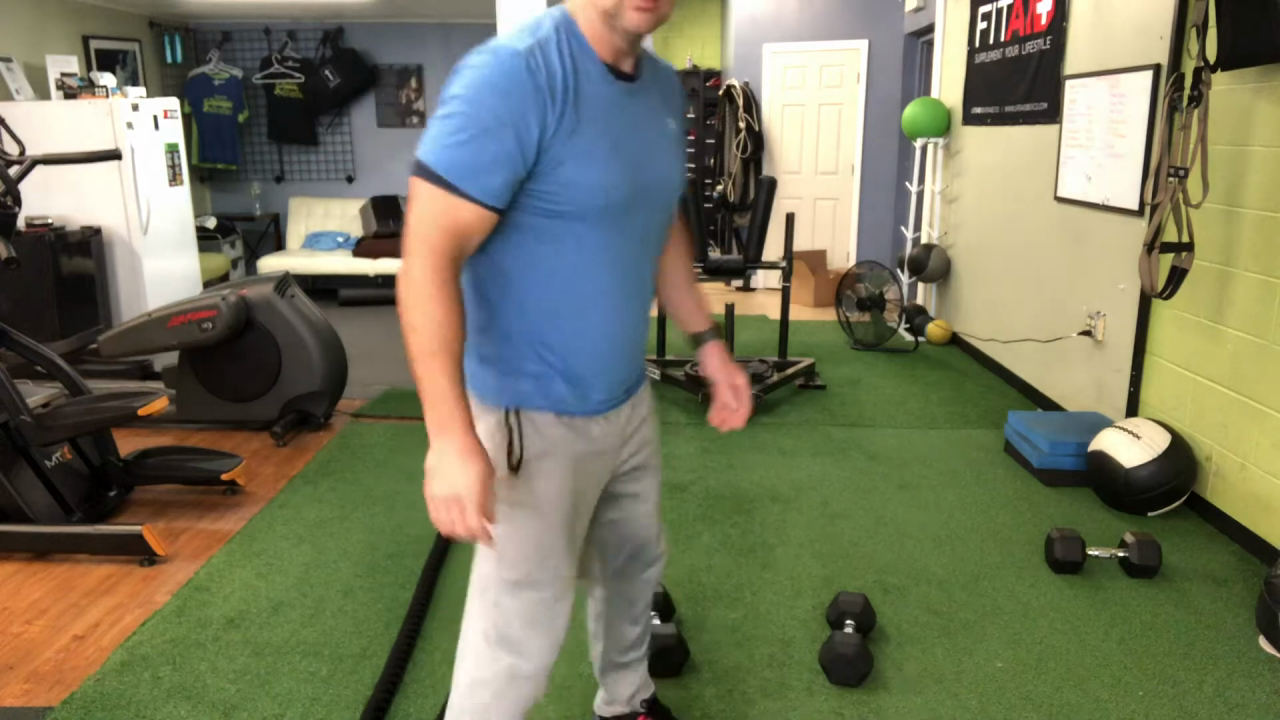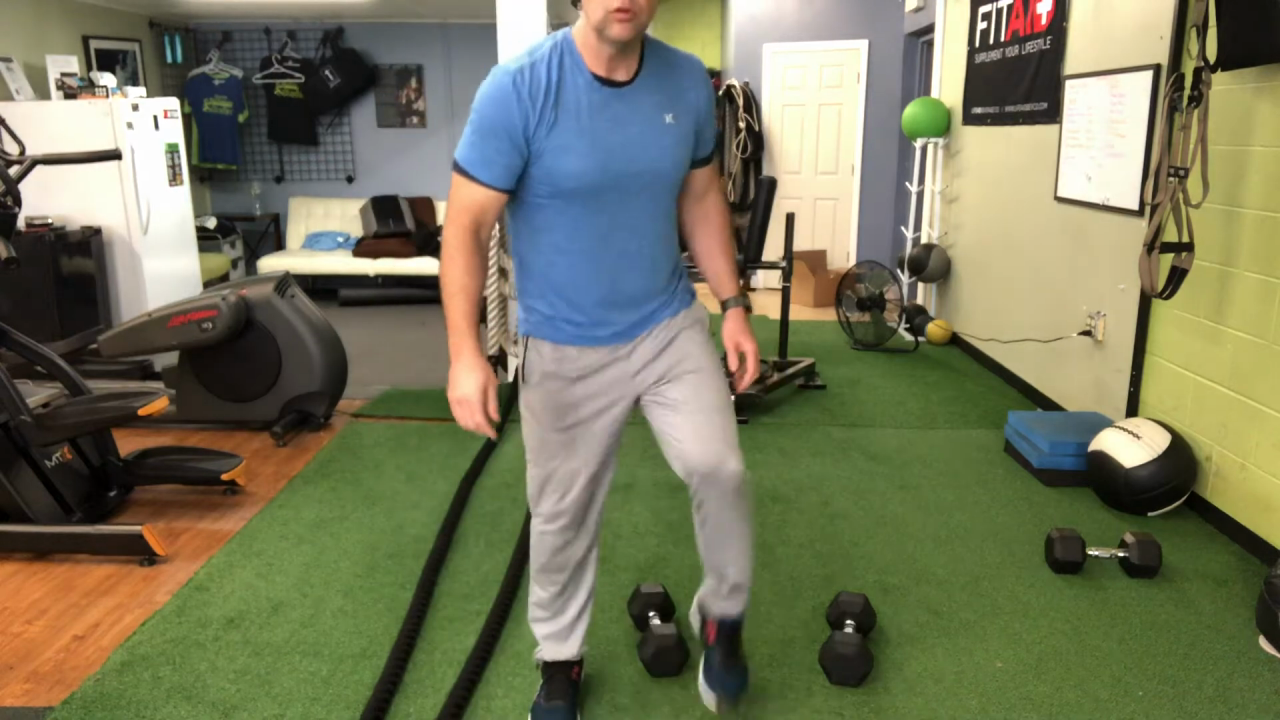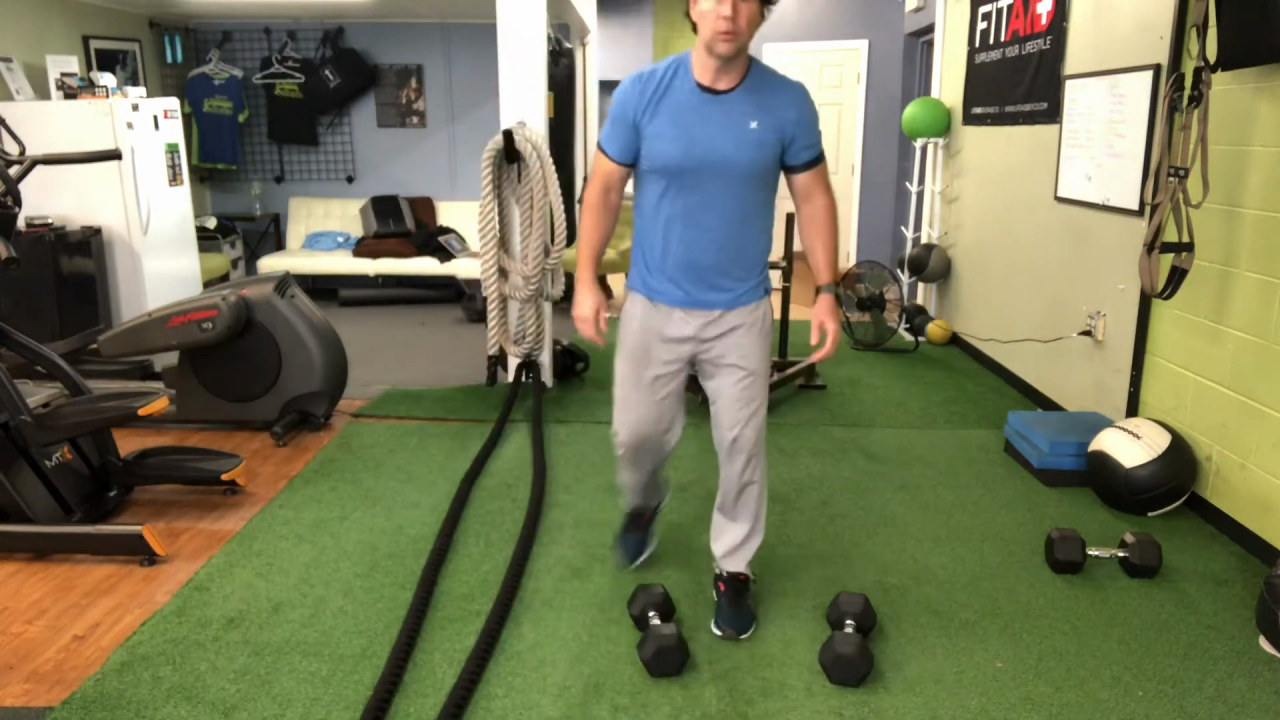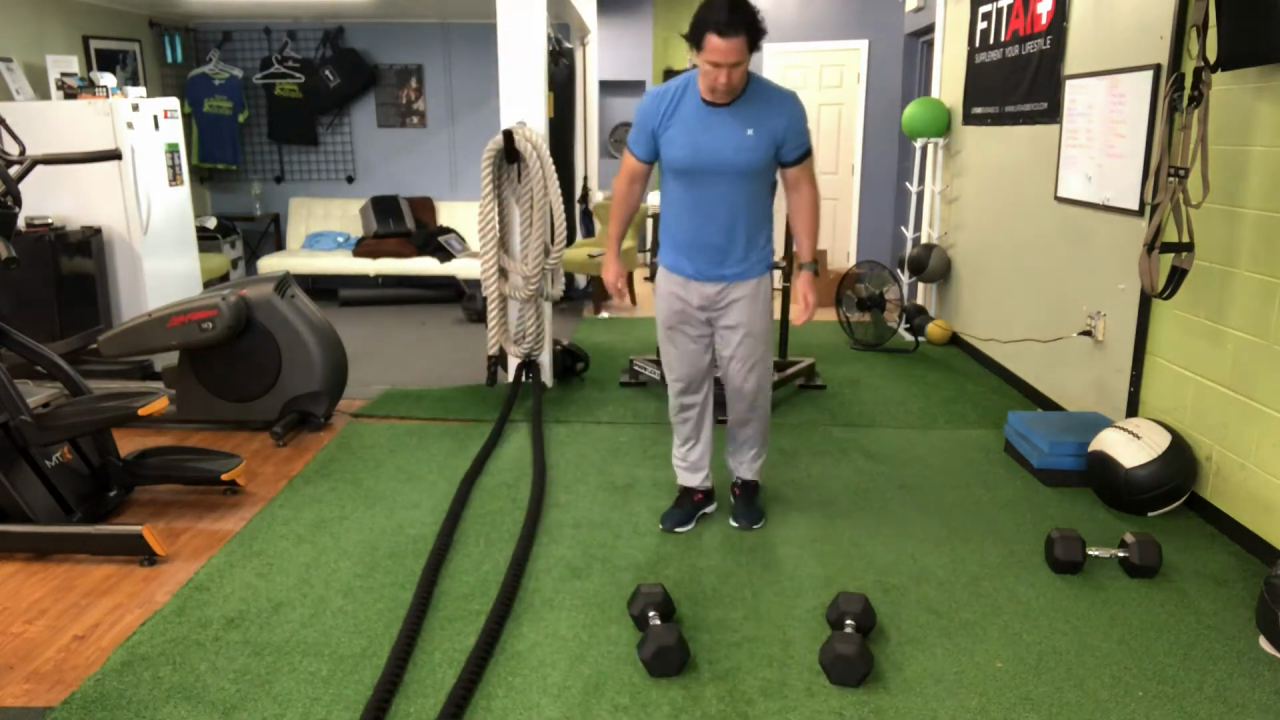
dt=0.7s
person 1, frame 1
left shoulder: (663, 87)
right shoulder: (511, 78)
right elbow: (428, 261)
left wrist: (710, 343)
right wrist: (451, 439)
left hip: (625, 401)
right hip: (533, 417)
left knee: (634, 563)
right knee: (519, 633)
person 1, frame 2
left shoulder: (687, 83)
right shoulder: (516, 92)
right elbow: (467, 227)
left wrist: (734, 305)
right wrist: (466, 354)
left hip: (671, 326)
right hip: (564, 349)
left knee: (717, 464)
right knee: (563, 512)
left ankle: (721, 617)
right ankle: (559, 656)
person 1, frame 3
left shoulder: (788, 103)
right shoulder: (641, 93)
left elbow: (812, 197)
right elbow: (603, 190)
left wrist: (826, 291)
right wrist: (585, 280)
left hip: (741, 310)
right hip: (653, 304)
left knee: (742, 445)
right knee: (637, 434)
left ankle: (733, 569)
right ankle: (644, 503)
person 1, frame 4
left shoulder: (782, 109)
right shoulder: (659, 104)
left elbow: (800, 188)
right elbow: (631, 180)
left wrist: (807, 268)
right wrist: (612, 252)
left hip: (747, 281)
right hip: (678, 279)
left knee: (747, 386)
right knee: (685, 386)
left ankle: (745, 479)
right ankle: (694, 487)
